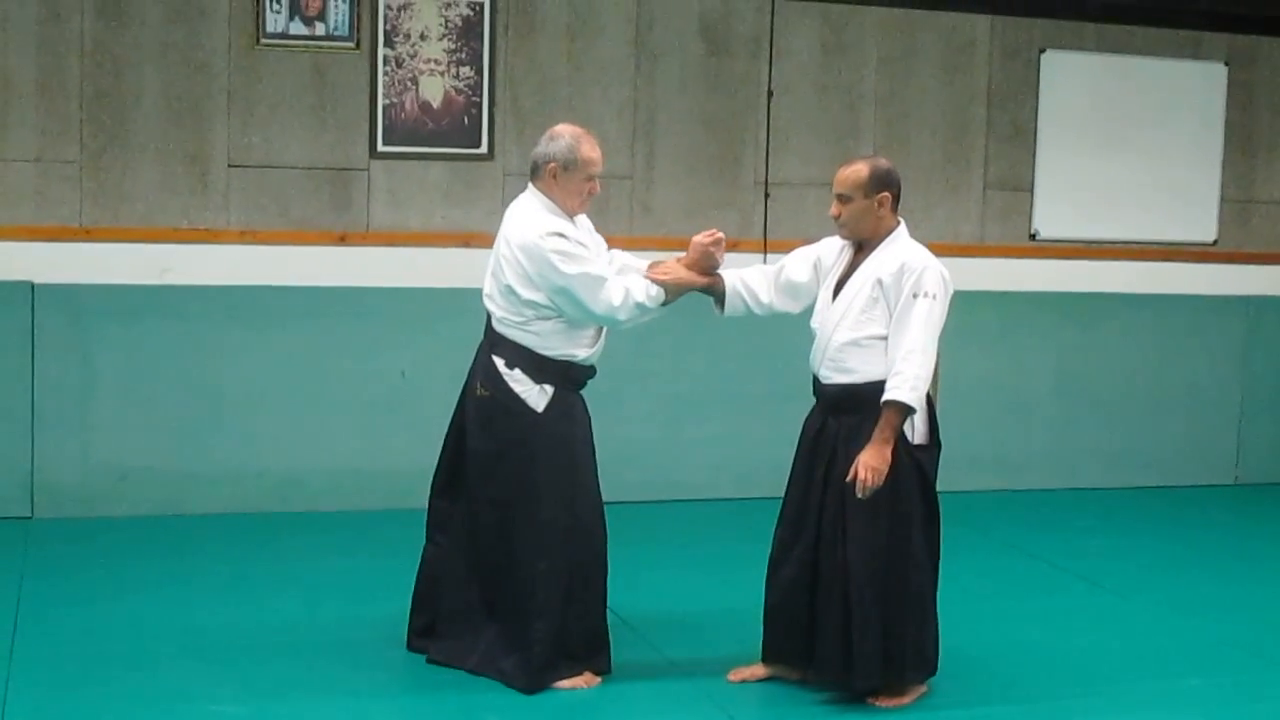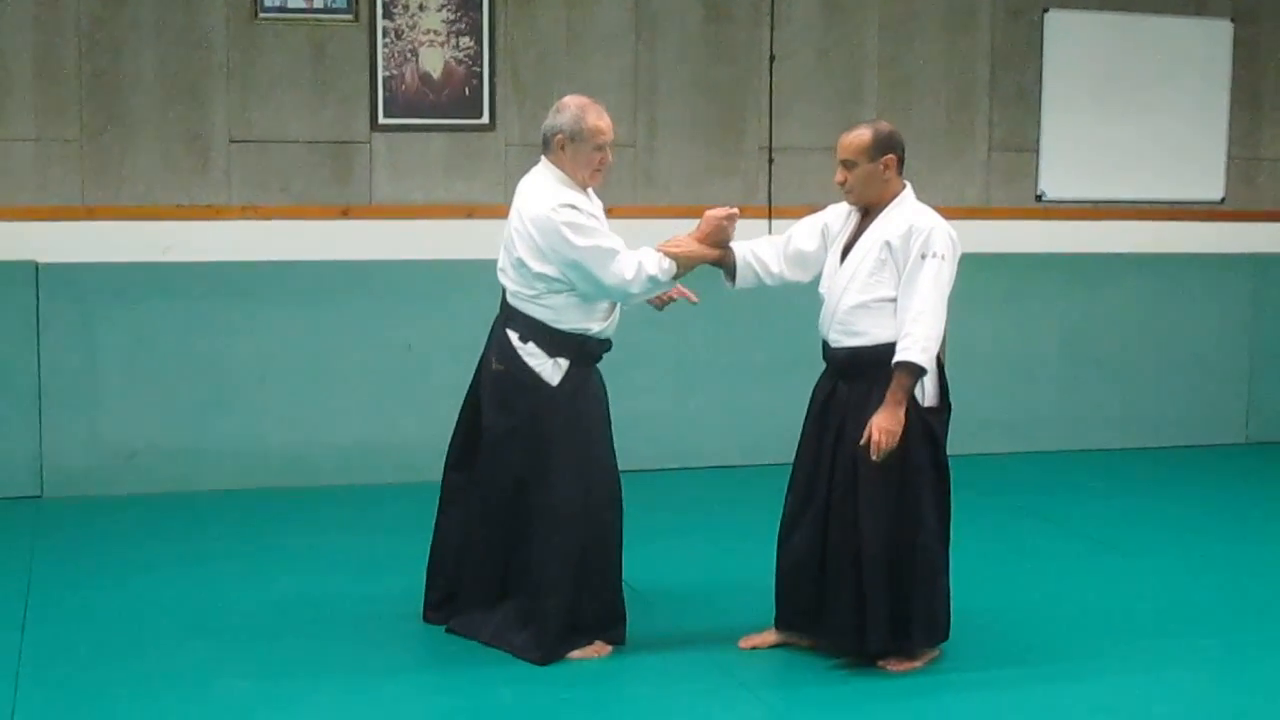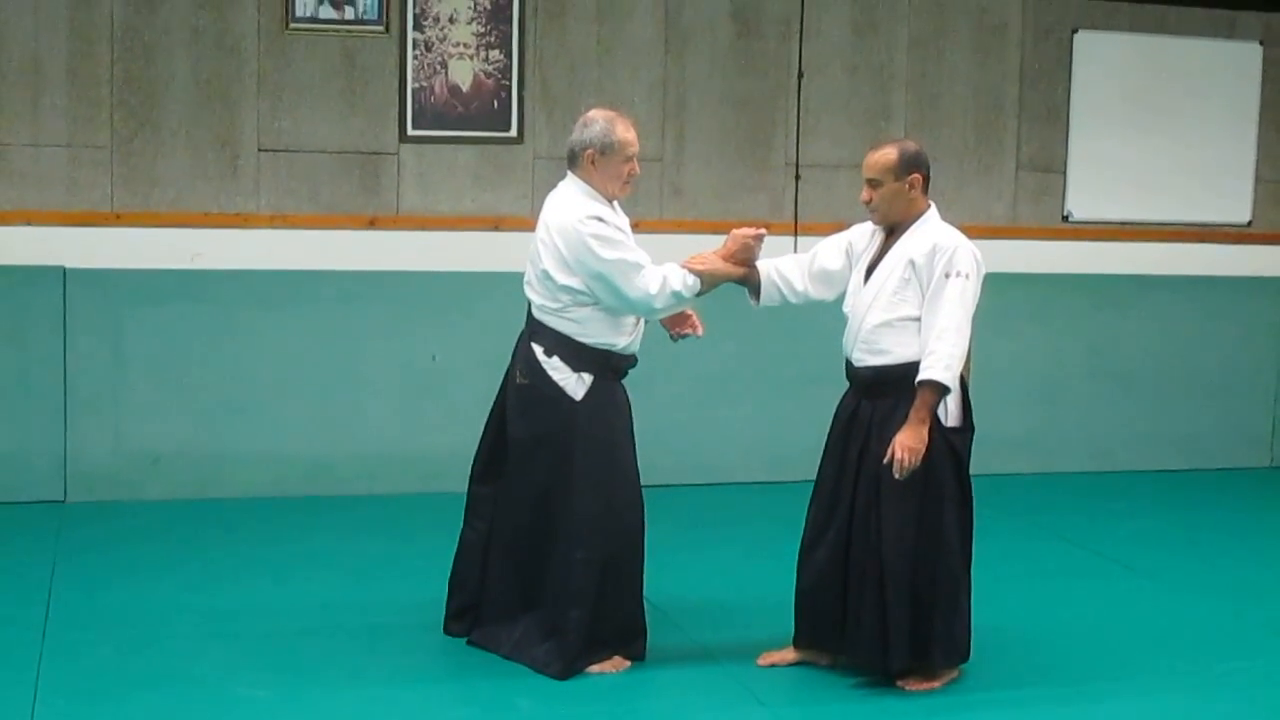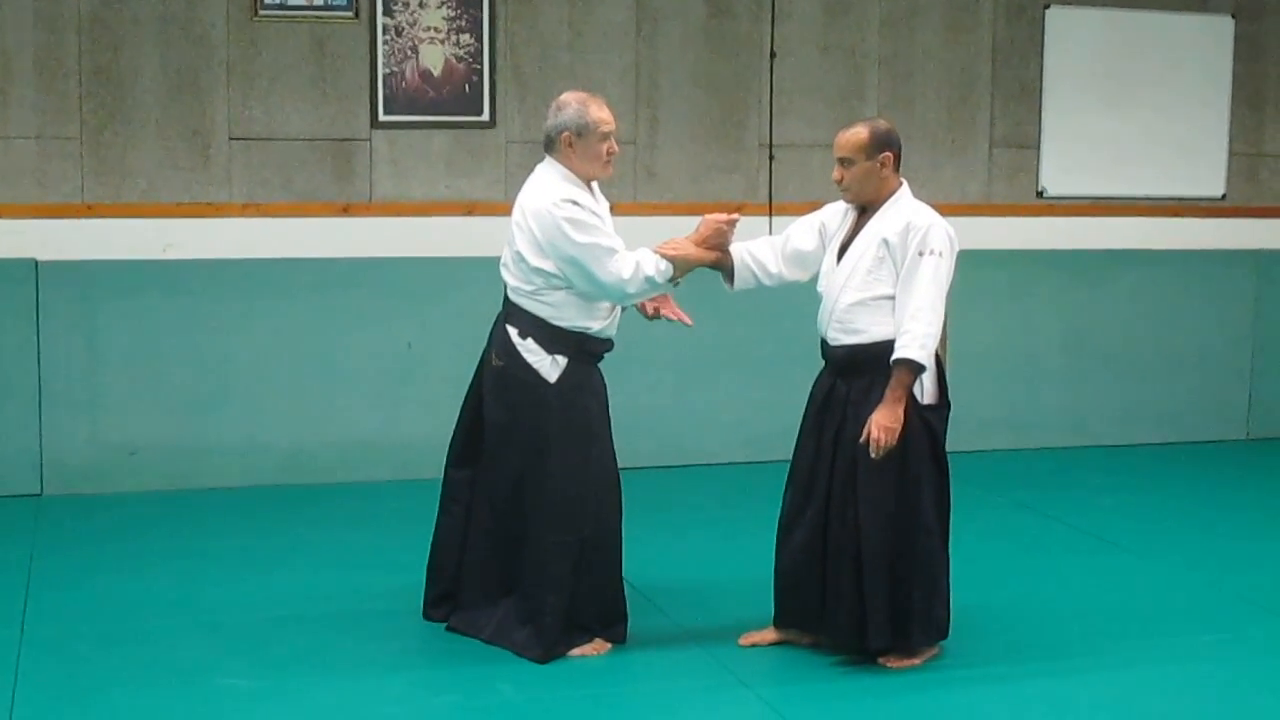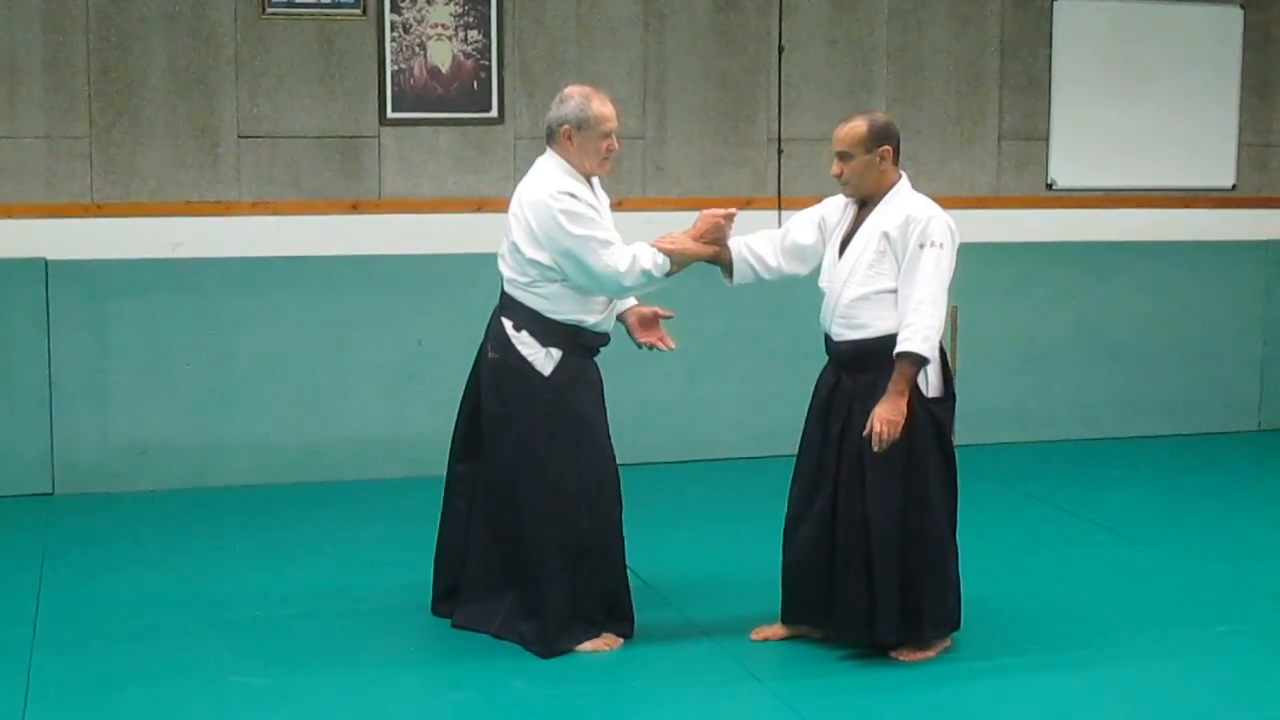
dt=1s
person 1, frame 1
left shoulder: (547, 213)
right shoulder: (541, 236)
left elbow: (604, 265)
right elbow: (612, 301)
left wrist: (650, 267)
right wrist: (687, 273)
left hip: (507, 383)
right hip: (531, 394)
left knee: (478, 507)
right knee: (557, 523)
left ankle: (449, 628)
right ankle: (550, 657)
person 1, frame 2
left shoulder: (557, 187)
right shoulder: (554, 209)
left elbow: (601, 266)
right elbow: (620, 276)
left wrist: (651, 283)
right wrist: (697, 245)
left hip: (521, 356)
right hip: (547, 366)
left knee: (496, 480)
right knee: (574, 496)
left ankle: (465, 599)
right ankle: (562, 629)
person 1, frame 3
left shoulder: (583, 202)
right shoulder: (581, 221)
left elbow: (622, 284)
right elbow: (646, 288)
left wrist: (667, 308)
right wrist: (723, 263)
left hip: (548, 371)
right hip: (571, 381)
left knee: (524, 495)
right knee: (594, 510)
left ankle: (489, 612)
right ankle: (578, 642)
person 1, frame 4
left shoulder: (571, 186)
right shoulder: (555, 204)
left elbow: (598, 271)
right elbow: (618, 275)
left wrist: (641, 292)
right wrist: (694, 248)
left hip: (527, 356)
right hip: (546, 365)
left knee: (500, 479)
right knee: (573, 493)
left ankle: (470, 598)
right ankle: (559, 627)
person 1, frame 5
left shoulder: (575, 181)
right shoulder: (552, 197)
left elbow: (595, 268)
right elbow: (614, 267)
left wrist: (627, 312)
right wrist: (690, 242)
left hip: (530, 351)
right hip: (539, 357)
left knee: (503, 476)
right knee: (572, 488)
left ankle: (476, 594)
right ankle: (568, 622)
person 2, frame 1
left shoulder: (915, 268)
right shoulder: (832, 253)
left elbow: (911, 363)
right elbow: (768, 286)
left wrist: (880, 443)
right wrist: (699, 280)
left hip: (885, 425)
right hip: (830, 419)
left knee: (886, 554)
right knee: (803, 541)
left ankle: (905, 673)
right ankle: (791, 655)
person 2, frame 2
left shoulder: (922, 230)
right shoulder: (837, 220)
left elbow: (920, 325)
right elbow: (776, 256)
left wrist: (892, 405)
right wrist: (710, 253)
left hip: (893, 387)
right hip: (839, 384)
left knee: (895, 519)
right knee: (814, 507)
left ankle: (915, 638)
right ankle: (802, 622)
person 2, frame 3
left shoulder: (948, 250)
right shoulder: (863, 238)
left elbow: (944, 344)
right elbow: (802, 274)
left wrist: (917, 423)
right wrist: (738, 270)
left hip: (917, 405)
right hip: (862, 402)
left knee: (918, 537)
right knee: (835, 524)
left ankle: (934, 658)
right ankle: (821, 639)
person 2, frame 4
left shoulder: (920, 227)
right shoulder: (837, 217)
left elbow: (920, 322)
right elbow: (782, 253)
left wrist: (893, 403)
right wrist: (712, 254)
left hip: (895, 385)
right hip: (839, 380)
left knee: (894, 516)
right knee: (812, 505)
left ankle: (912, 636)
right ankle: (803, 619)
person 2, frame 5
left shoulder: (920, 219)
right shoulder: (837, 211)
left elbow: (922, 316)
right elbow: (777, 248)
left wrist: (897, 395)
right wrist: (710, 249)
left hip: (900, 380)
right hip: (843, 375)
left knee: (905, 509)
right knee: (819, 499)
left ankle: (926, 628)
right ankle: (813, 613)
